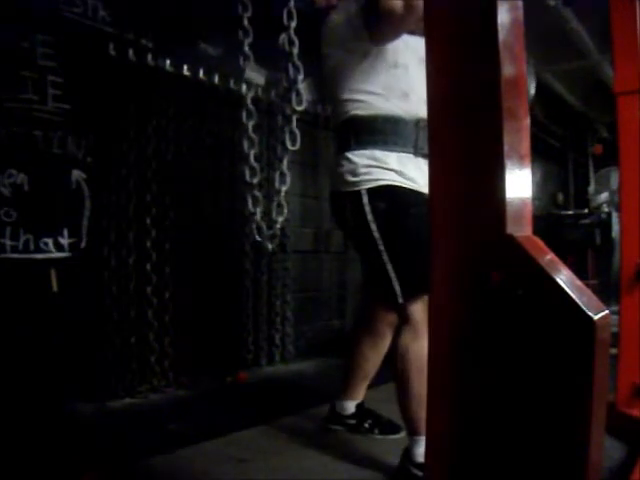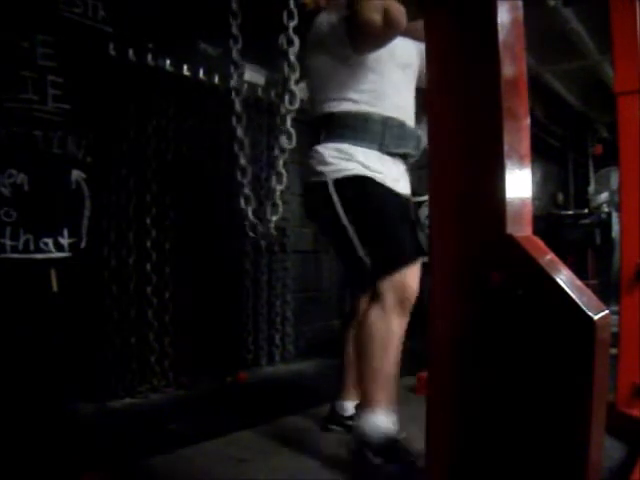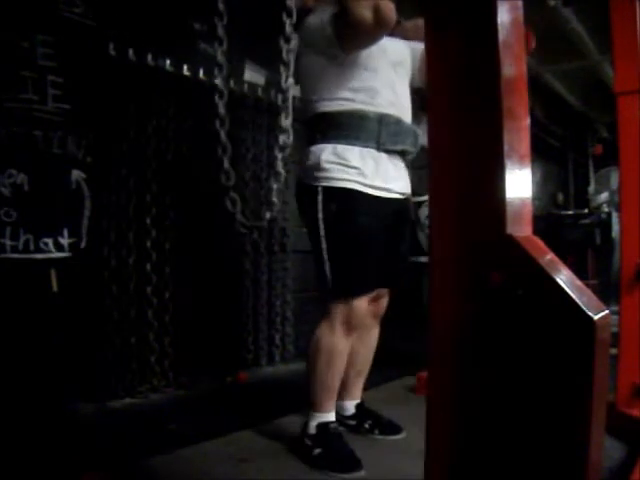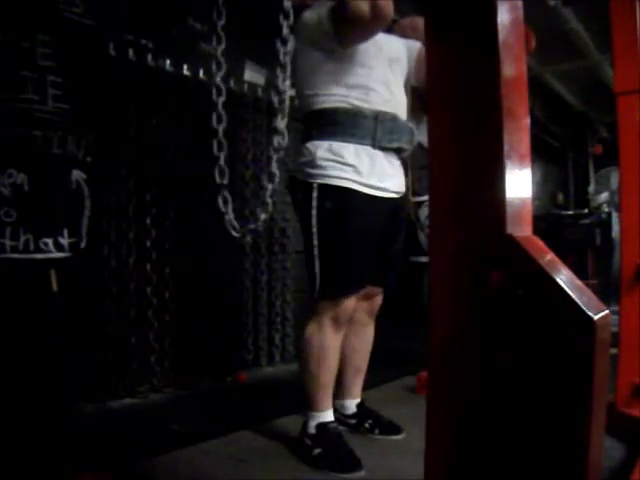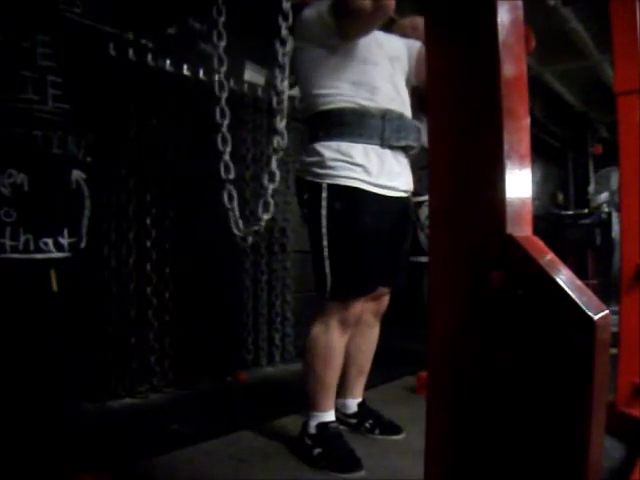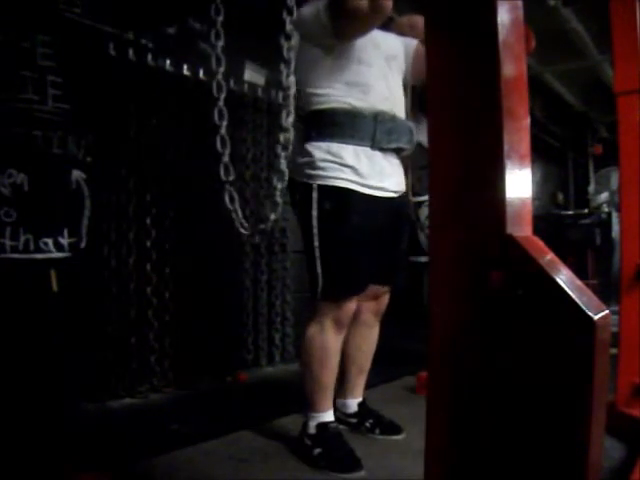
dt=0.3s
person 1, frame 1
left shoulder: (418, 41)
left hip: (414, 186)
right hip: (378, 186)
left knee: (389, 310)
right knee: (422, 312)
left ankle: (348, 408)
person 1, frame 2
left shoulder: (408, 46)
left hip: (389, 181)
right hip: (346, 176)
left knee: (376, 299)
right knee: (401, 286)
left ankle: (348, 408)
right ankle: (376, 432)
person 1, frame 3
left shoulder: (399, 46)
left hip: (391, 186)
right hip: (343, 185)
left knee: (374, 305)
right knee: (347, 310)
left ankle: (349, 407)
right ankle: (319, 427)
person 1, frame 4
left shoulder: (395, 43)
left hip: (387, 186)
right hip: (338, 182)
left knee: (368, 302)
right knee: (338, 307)
left ankle: (350, 406)
right ankle: (318, 426)
person 1, frame 5
left shoulder: (394, 42)
left hip: (394, 184)
right hip: (346, 182)
left knee: (374, 302)
right knee: (343, 308)
left ankle: (351, 406)
right ankle: (319, 426)
person 1, frame 6
left shoulder: (391, 42)
left hip: (387, 184)
right hip: (338, 181)
left knee: (373, 301)
right knee: (338, 308)
left ankle: (351, 405)
right ankle: (318, 426)
